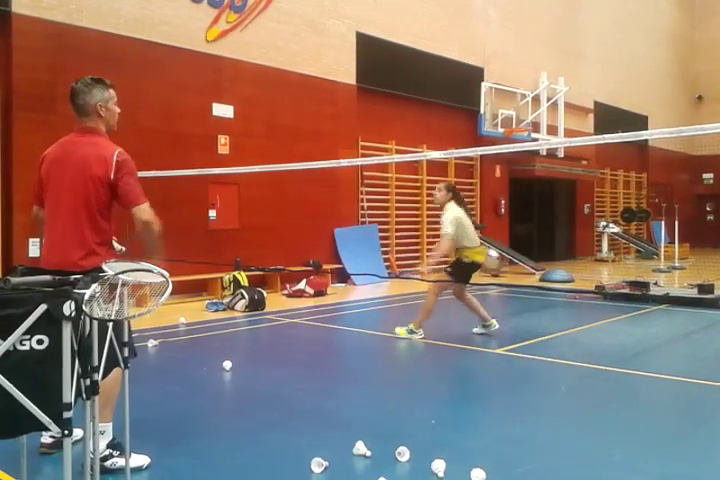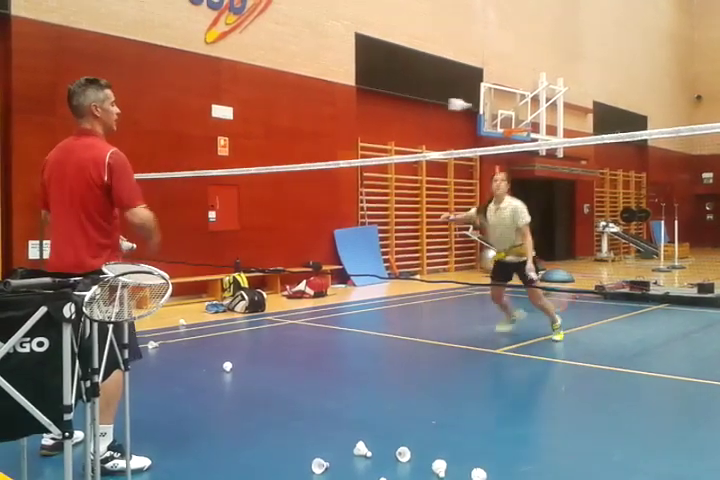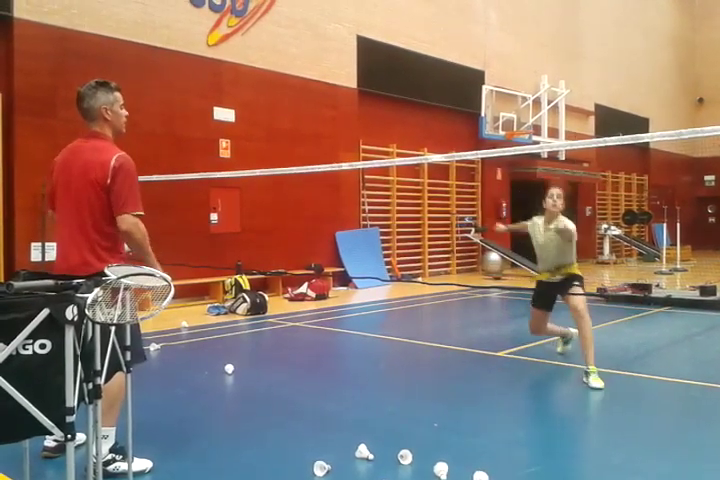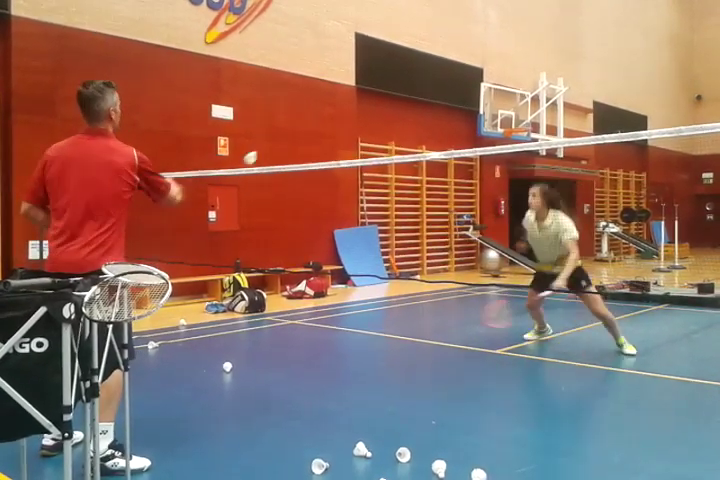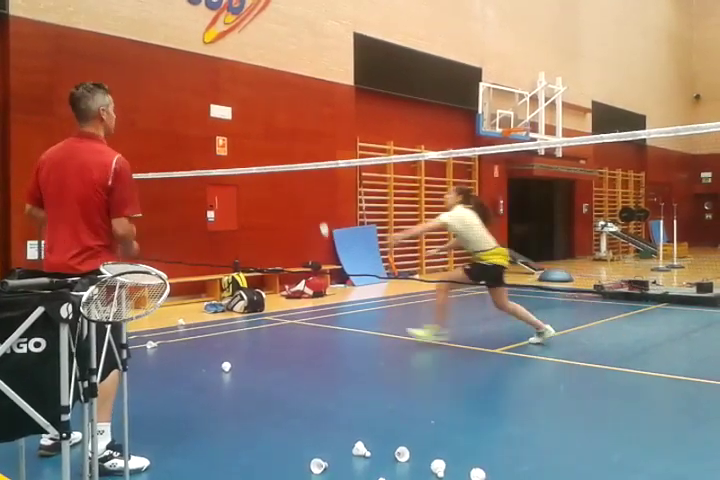
dt=0.5s
person 1, frame 1
left shoulder: (52, 153)
right shoulder: (114, 158)
left elbow: (39, 213)
right elbow: (144, 217)
right wrist: (155, 254)
left hip: (49, 269)
right hip: (93, 272)
right knee: (113, 358)
left ankle: (55, 431)
right ankle: (104, 447)
person 1, frame 2
left shoulder: (54, 156)
right shoulder: (109, 156)
left elbow: (49, 215)
right elbow: (138, 216)
right wrist: (152, 237)
left hip: (60, 271)
right hip: (98, 274)
right knee: (114, 361)
left ankle: (55, 434)
right ankle: (104, 450)
person 1, frame 3
left shoulder: (63, 158)
right shoulder: (116, 160)
right elbow: (130, 226)
right wrist: (152, 264)
left hip: (66, 274)
right hip: (103, 276)
right knee: (117, 363)
left ankle: (56, 434)
right ankle: (106, 451)
person 1, frame 4
left shoulder: (54, 154)
right shoulder: (129, 158)
left elbow: (29, 209)
right elbow: (169, 195)
right wrist: (177, 191)
left hip: (58, 270)
right hip: (100, 273)
right knee: (113, 359)
left ankle: (55, 433)
right ankle: (105, 449)
person 1, frame 5
left shoulder: (49, 157)
right shoulder: (113, 163)
left elbow: (33, 210)
right elbow: (123, 229)
right wrist: (131, 250)
left hip: (56, 270)
right hip: (94, 273)
right knee: (107, 360)
left ankle: (52, 433)
right ankle: (102, 449)
person 2, frame 1
left shoulder: (450, 215)
right shoulder: (451, 209)
left elbow: (446, 246)
left wrist: (430, 262)
right wrist: (438, 247)
left hip: (469, 257)
right hip: (469, 255)
left knee: (433, 290)
right knee: (459, 291)
left ankle: (416, 329)
right ankle: (488, 322)
person 2, frame 2
left shoulder: (517, 206)
right shoulder: (487, 208)
left elbow: (526, 234)
right elbow: (466, 217)
left wrist: (529, 260)
right wrist: (452, 217)
left hip: (521, 257)
right hip: (502, 257)
left knee: (537, 300)
right knee: (496, 297)
left ankle: (556, 322)
right ankle: (512, 316)
person 2, frame 3
left shoulder: (567, 225)
right shoulder: (535, 222)
left elbow: (569, 236)
right elbow: (524, 226)
left wrist: (563, 229)
right wrist: (506, 228)
left hip: (569, 276)
right hip: (545, 279)
left knee: (579, 310)
right knee: (536, 329)
left ankle: (590, 370)
right ankle: (566, 334)
person 2, frame 4
left shoulder: (561, 222)
right shoulder: (529, 218)
left elbow: (574, 254)
left wrist: (563, 277)
left hip: (567, 267)
right hip: (545, 268)
left knee: (599, 310)
right knee: (531, 305)
left ankle: (621, 341)
right ankle: (542, 329)
person 2, frame 5
left shoulder: (456, 214)
right shoulder: (466, 213)
left elbow: (428, 226)
left wrist: (401, 235)
right wrist: (442, 248)
left hip: (489, 261)
right hip: (494, 259)
left knee: (443, 285)
right knee: (501, 304)
left ankle: (438, 329)
right ankle: (542, 329)
